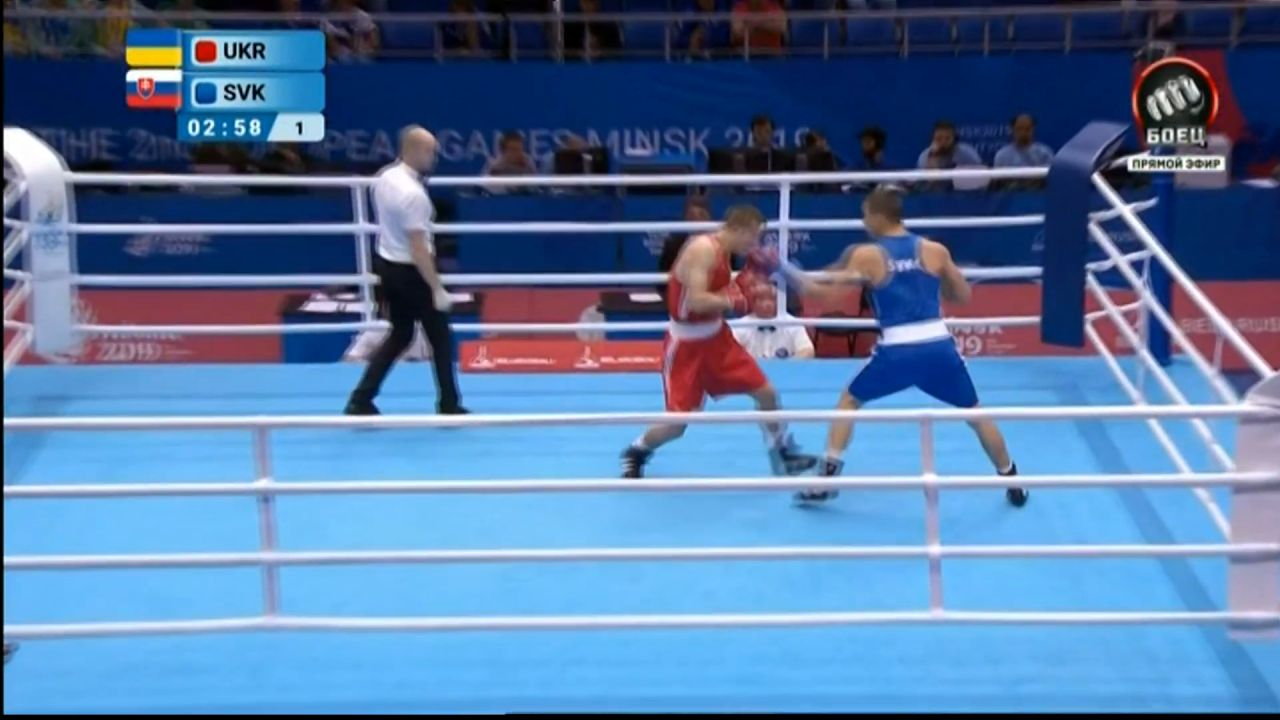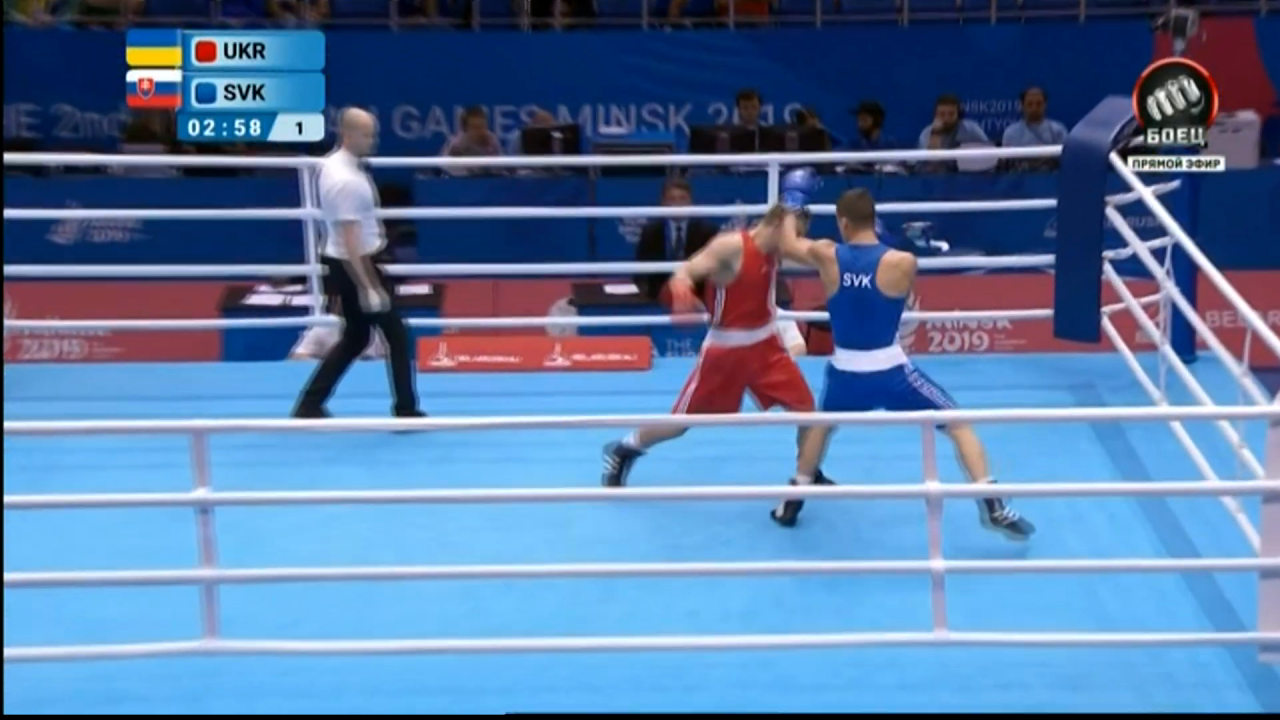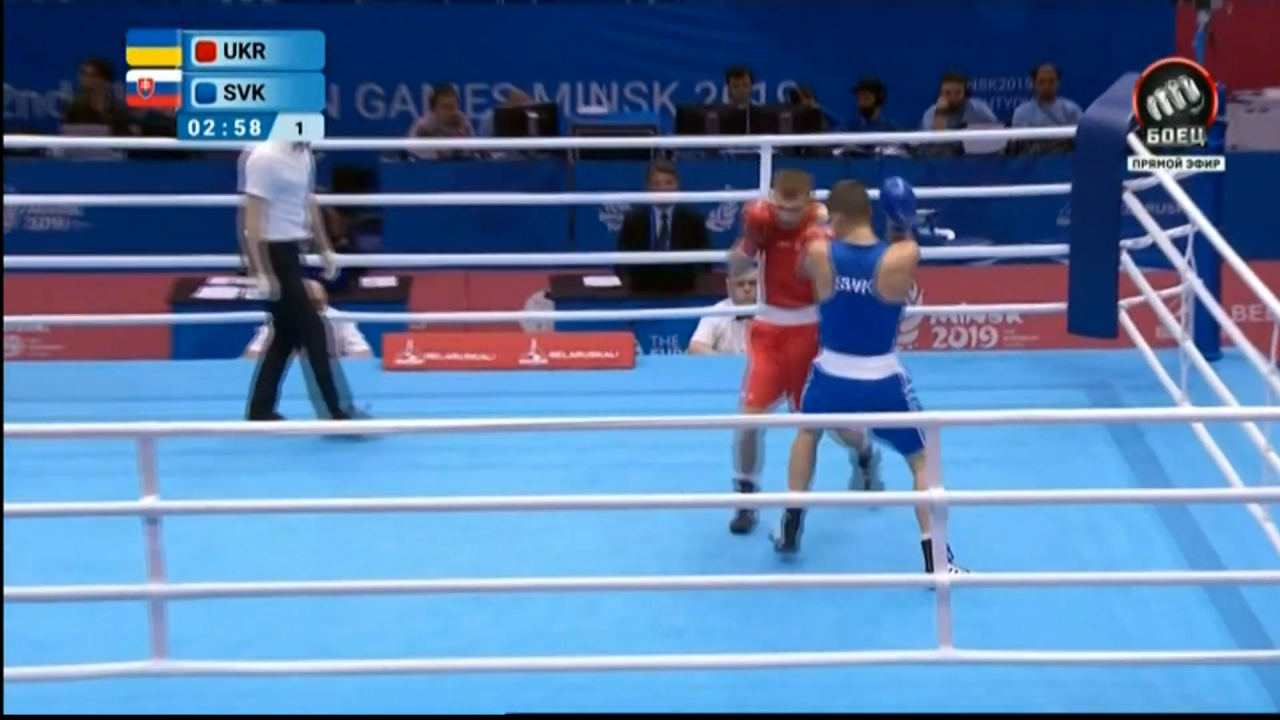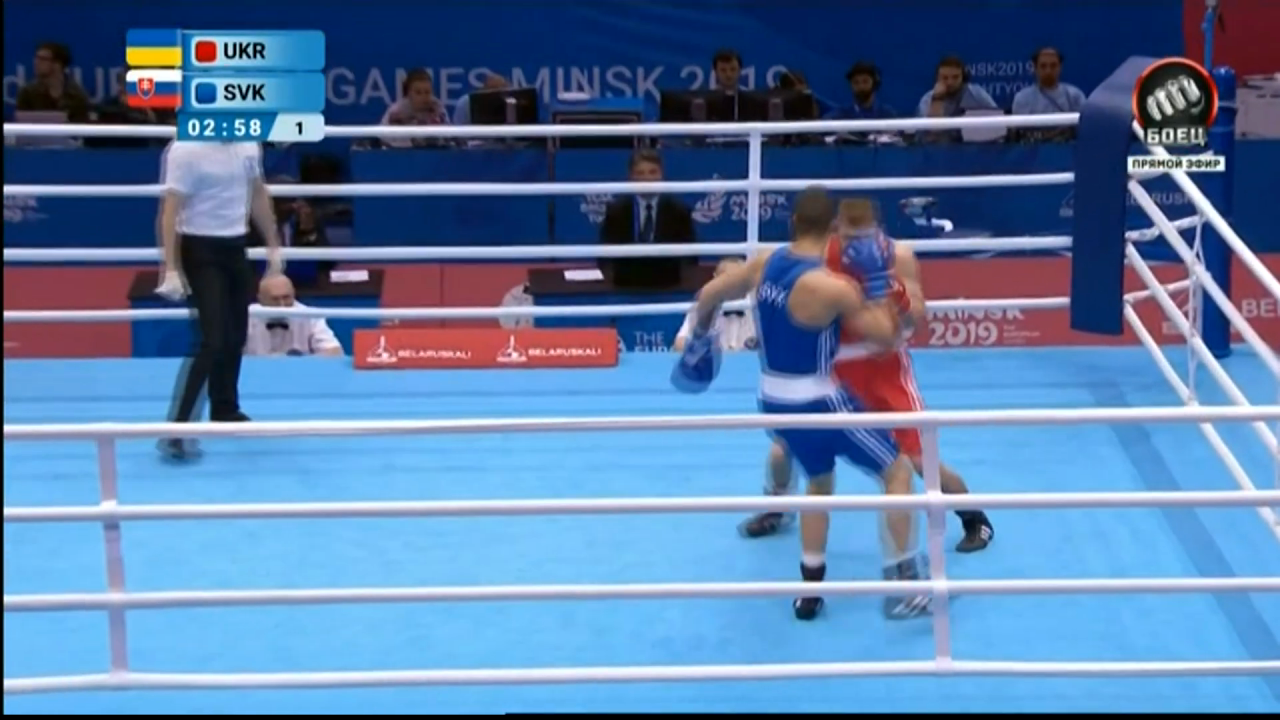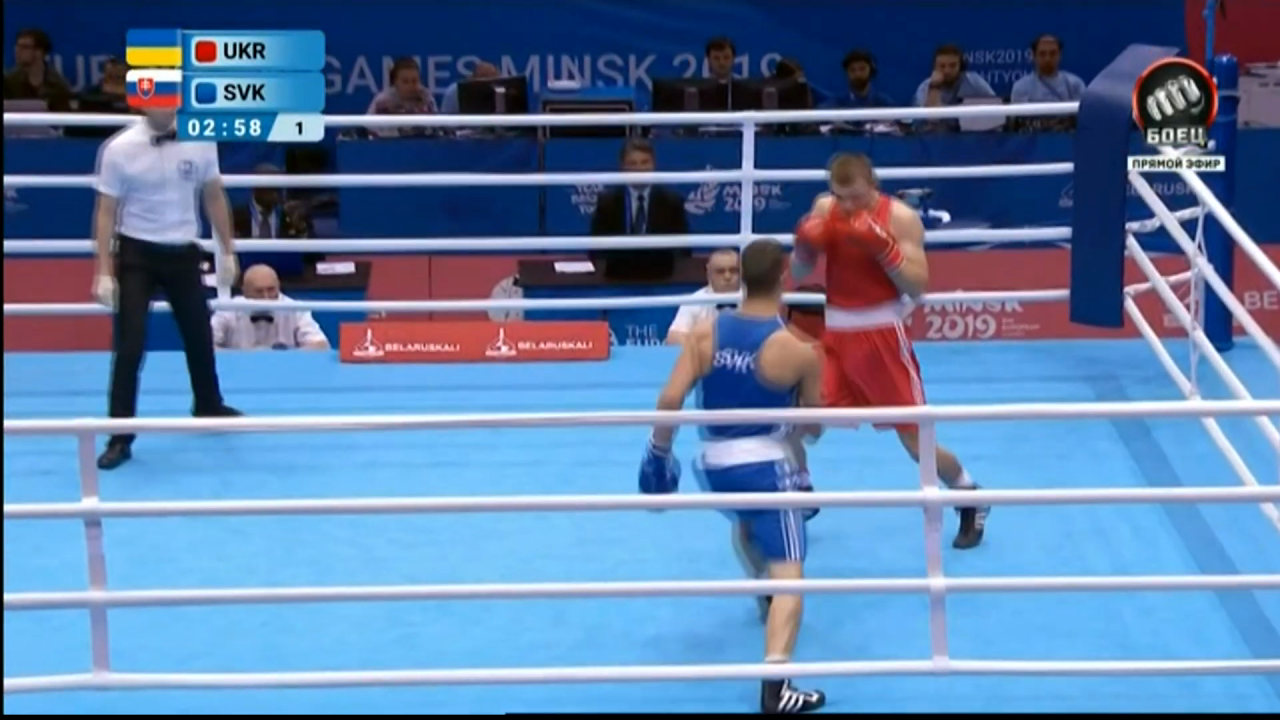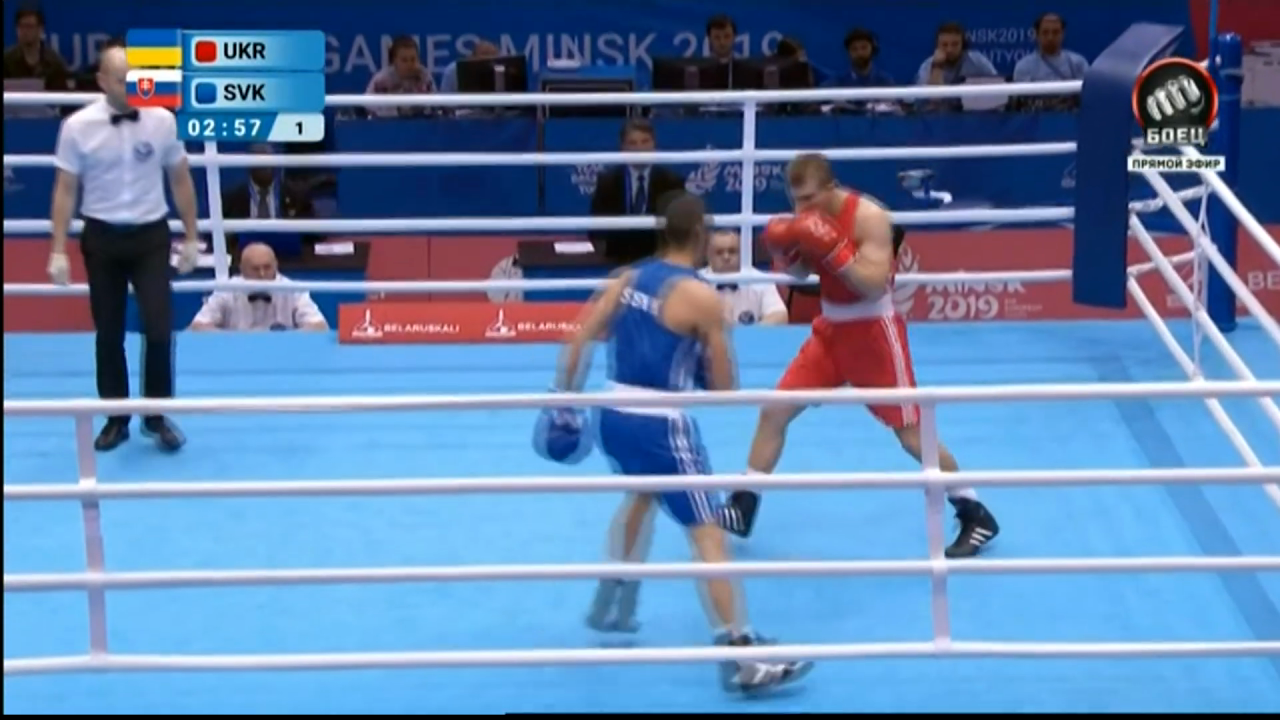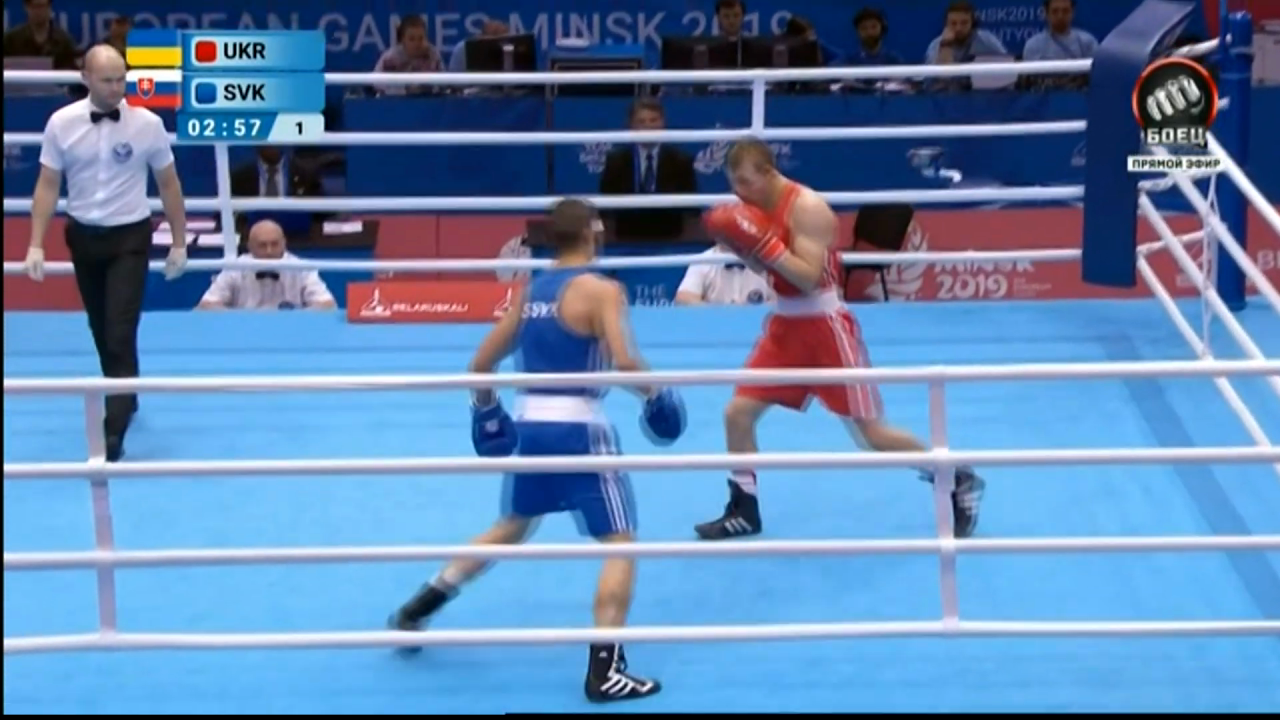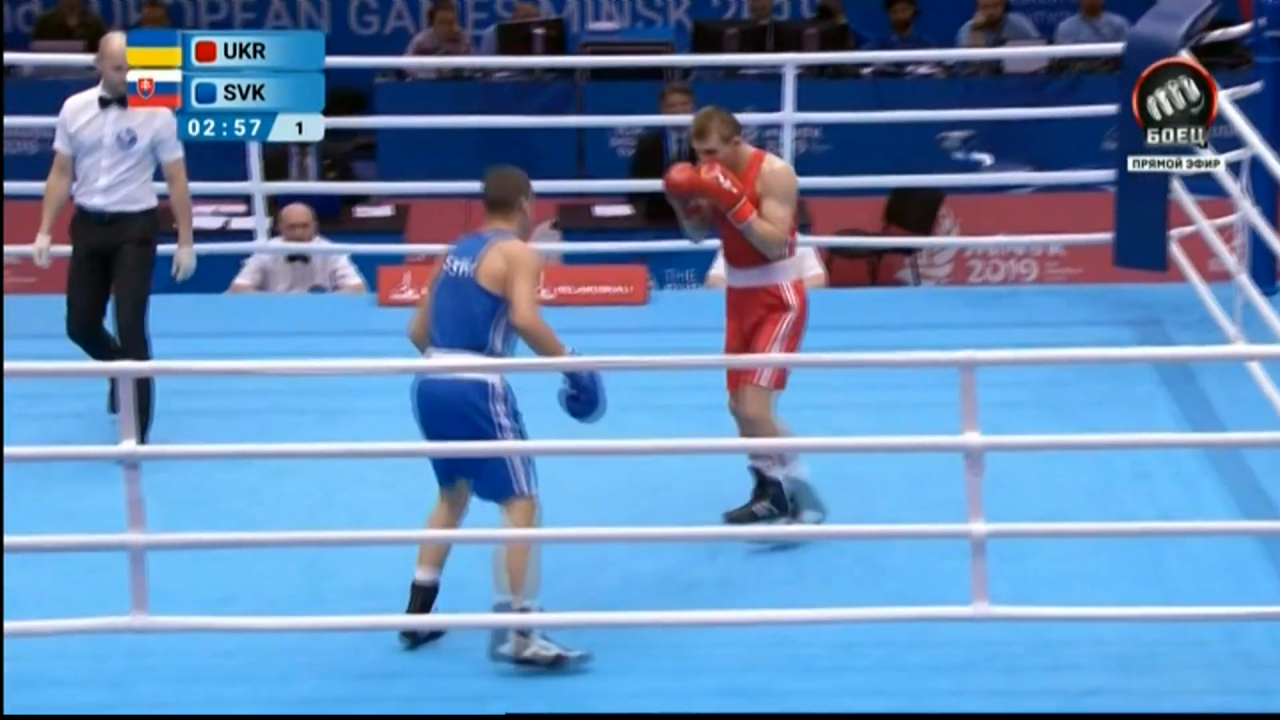
dt=0.2s
person 1, frame 1
left shoulder: (867, 255)
right shoulder: (935, 250)
left elbow: (823, 289)
right elbow: (963, 296)
left wrist: (785, 270)
left hip: (897, 351)
right hip: (938, 347)
left knee: (848, 402)
right knee: (974, 414)
left ankle: (826, 478)
person 1, frame 2
left shoulder: (827, 255)
right shoulder: (902, 263)
left elbow: (789, 244)
left hip: (846, 373)
right hip: (891, 372)
left knee: (823, 425)
right knee: (959, 426)
left ankle: (792, 502)
right ankle: (991, 504)
person 1, frame 3
left shoulder: (819, 254)
right shoulder: (901, 258)
right wrist: (904, 226)
left hip: (832, 378)
right hip: (882, 383)
left knee: (807, 433)
right knee: (922, 460)
left ankle: (791, 524)
right ankle: (935, 558)
person 1, frame 4
left shoulder: (766, 263)
right shoulder: (832, 287)
left elbow: (707, 295)
right elbow: (884, 338)
left wrist: (701, 336)
right wrist: (875, 293)
left hip: (774, 402)
right hip: (817, 405)
left knee: (820, 484)
right knee: (898, 472)
left ankle: (810, 590)
right ankle: (901, 580)
person 1, frame 5
left shoulder: (707, 331)
right shoulder: (796, 350)
left elbow: (670, 398)
left wrist: (658, 451)
left hip: (714, 468)
right hip: (762, 469)
left knee: (745, 519)
right knee: (788, 576)
left ankle: (764, 592)
right ankle: (776, 685)
person 1, frame 6
left shoulder: (627, 279)
right shoulder: (701, 297)
left elbow: (578, 339)
right elbow: (724, 383)
left wrist: (562, 402)
right wrist: (701, 369)
left hip: (614, 418)
right hip: (658, 424)
left knee: (643, 495)
right knee: (707, 535)
left ankle: (614, 601)
right ankle: (738, 652)
person 1, frame 7
left shoulder: (530, 293)
right shoulder: (600, 290)
left elbow: (483, 358)
right elbow: (625, 362)
left wrist: (486, 408)
right wrist: (657, 395)
left hip: (528, 429)
right hip: (578, 432)
left knee: (511, 528)
right knee: (621, 546)
left ankle: (420, 608)
right ankle: (603, 669)
person 1, frame 8
left shoulder: (455, 252)
right shoulder: (518, 253)
left elbow: (418, 331)
right elbow: (525, 320)
right wrist: (572, 366)
left hip: (432, 386)
right hip: (476, 390)
left knee: (453, 495)
right knee: (521, 507)
left ankle: (417, 611)
right ankle: (516, 629)
person 2, frame 1
left shoulder: (722, 251)
right shoulder: (703, 248)
right elbow: (695, 300)
left wrist: (739, 287)
right wrist: (733, 300)
left hip: (716, 335)
right hip: (686, 343)
left knee: (766, 393)
right knee: (678, 423)
left ankle: (783, 453)
right ankle: (636, 454)
person 2, frame 2
left shoulder: (774, 250)
right shoulder: (731, 246)
right elbow: (685, 272)
right wrist: (682, 292)
left hip: (765, 345)
right hip: (726, 350)
left knee: (804, 407)
right knee: (679, 424)
left ankle: (808, 473)
right ankle: (623, 452)
person 2, frame 3
left shoulder: (824, 220)
right shoulder: (763, 214)
right elbow: (736, 270)
right wrist: (751, 238)
left hip: (815, 328)
right hip: (772, 328)
right knee: (750, 416)
left ankle: (864, 456)
right ankle: (746, 493)
person 2, frame 4
left shoulder: (898, 255)
left elbow: (916, 320)
left wrist: (894, 293)
left hip: (883, 365)
right hip: (836, 364)
left knee: (921, 461)
right knee: (782, 452)
left ankle: (974, 519)
right ankle: (776, 507)
person 2, frame 5
left shoulder: (901, 217)
right shoulder: (824, 208)
left elbow: (916, 286)
right elbow: (799, 274)
left wrist: (883, 246)
right wrist: (805, 247)
left hip: (884, 338)
right hip: (836, 338)
left knee: (917, 443)
left ankle: (970, 503)
person 2, frame 6
left shoulder: (869, 217)
right shoulder: (805, 211)
left elbow: (876, 287)
left wrist: (833, 250)
right wrist: (786, 250)
left hip: (873, 330)
right hip: (832, 326)
left knee: (912, 436)
right knee: (773, 411)
left ankle: (976, 516)
right ankle: (745, 506)
person 2, frame 7
left shoulder: (807, 207)
right shoulder: (760, 204)
left elbow: (808, 278)
left wrist: (761, 241)
right wrist: (738, 243)
left hip: (826, 327)
right hip: (785, 324)
left knee: (873, 434)
right knee: (738, 412)
left ankle: (962, 485)
right ankle: (743, 511)
person 2, frame 8
left shoulder: (775, 173)
right shoulder: (710, 172)
left elbow: (774, 245)
right elbow: (695, 235)
left wrist: (734, 202)
right wrist: (686, 203)
left hip: (779, 299)
right hip: (741, 297)
left knee: (753, 406)
right knee: (739, 402)
left ankle: (797, 492)
right ankle: (770, 492)
person 3, frame 1
left shoulder: (385, 177)
right shoulder: (413, 194)
right elbow: (418, 246)
right wrist: (438, 289)
left hip: (387, 264)
right hip: (409, 270)
left knee: (400, 335)
right knee: (440, 337)
person 3, frame 2
left shoulder: (334, 164)
right shoulder: (347, 180)
right elbow: (350, 240)
right wrist: (369, 287)
left hip: (343, 263)
right hip: (354, 266)
left knee: (356, 337)
right knee: (397, 335)
left ankle: (310, 403)
right ankle: (406, 410)
person 3, frame 3
left shoulder: (303, 153)
right shoulder: (266, 156)
right elbow: (252, 213)
left wrist: (325, 249)
right wrist: (262, 270)
left hip: (289, 249)
right hip: (272, 252)
left knee: (286, 338)
right knee: (313, 334)
left ankle: (260, 410)
right ankle: (337, 414)
person 3, frame 4
left shoulder: (247, 142)
right shoulder: (188, 149)
left elbow: (258, 194)
right elbow: (170, 211)
left wrist: (273, 244)
right wrist: (171, 268)
left hip: (235, 247)
right hip: (201, 250)
left knee: (234, 338)
right knee: (213, 341)
left ankle: (225, 411)
right ankle: (180, 426)
person 3, frame 5
left shoulder: (200, 142)
right shoulder: (120, 149)
left elbow: (214, 197)
right elbow: (106, 212)
left wrist: (227, 251)
right wrist: (104, 272)
left hip: (183, 254)
right hip: (137, 255)
left knee: (199, 339)
right knee: (129, 348)
left ankle: (209, 406)
right ankle: (120, 435)
person 3, frame 6
left shoulder: (163, 121)
right shoulder: (78, 127)
left elbow: (180, 181)
right elbow: (65, 190)
left wrist: (191, 238)
right wrist: (58, 250)
left hip: (150, 235)
right hip: (102, 237)
left knee: (159, 329)
right knee: (109, 333)
left ankle: (157, 413)
right ankle: (117, 417)
person 3, frame 7
left shoulder: (148, 124)
right shoulder: (61, 123)
left elbow: (168, 185)
right elbow: (48, 186)
left wrist: (179, 242)
right wrist: (36, 244)
left hip: (130, 237)
right hip: (84, 236)
left knee: (121, 334)
right knee: (101, 329)
left ankle: (114, 433)
right ankle: (117, 406)
person 3, frame 8
left shoulder: (158, 115)
right shoulder: (74, 109)
left elbow: (176, 180)
right elbow: (61, 173)
left wrist: (185, 242)
right wrist: (45, 231)
left hip: (135, 228)
right hip: (88, 225)
left knee: (130, 325)
right knee: (80, 326)
left ankle: (137, 427)
